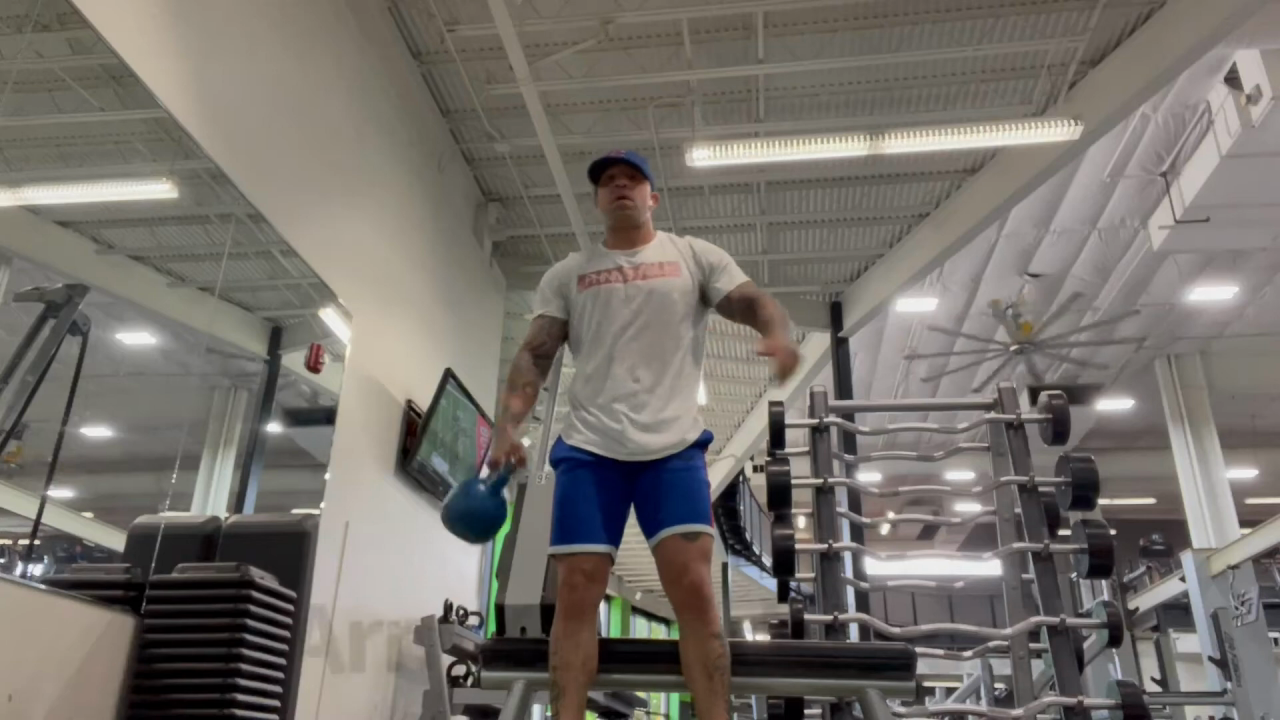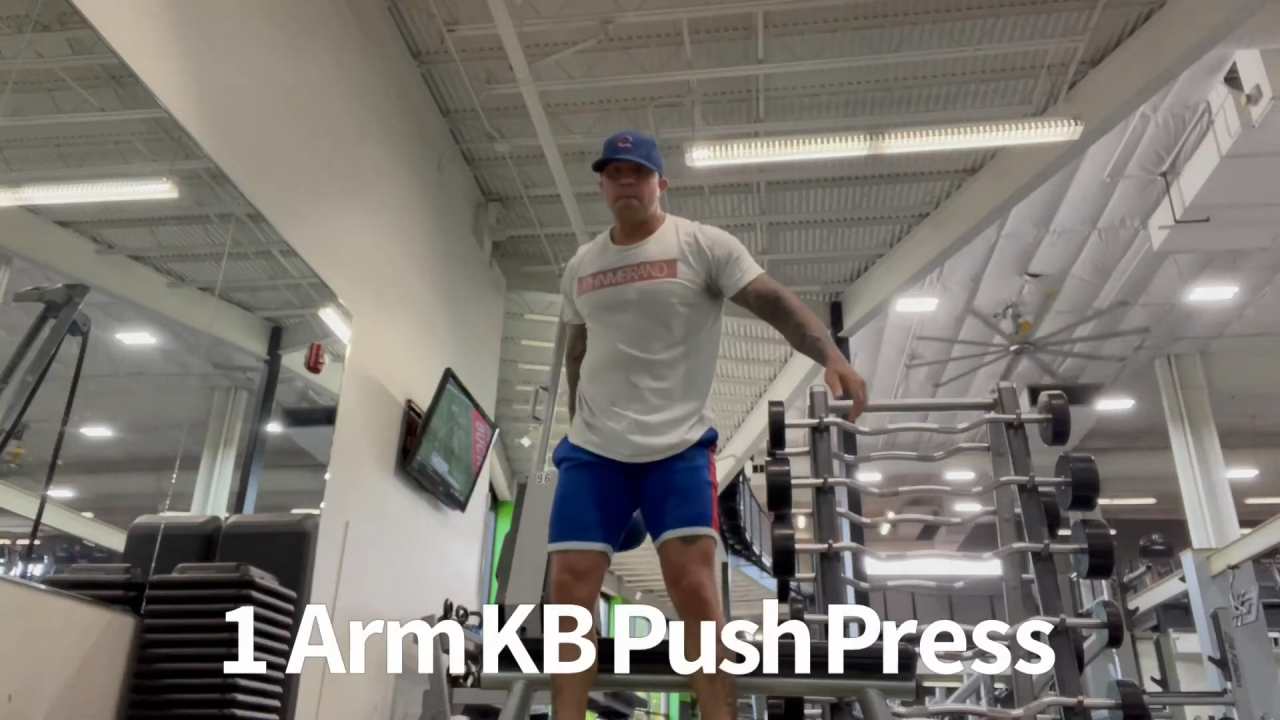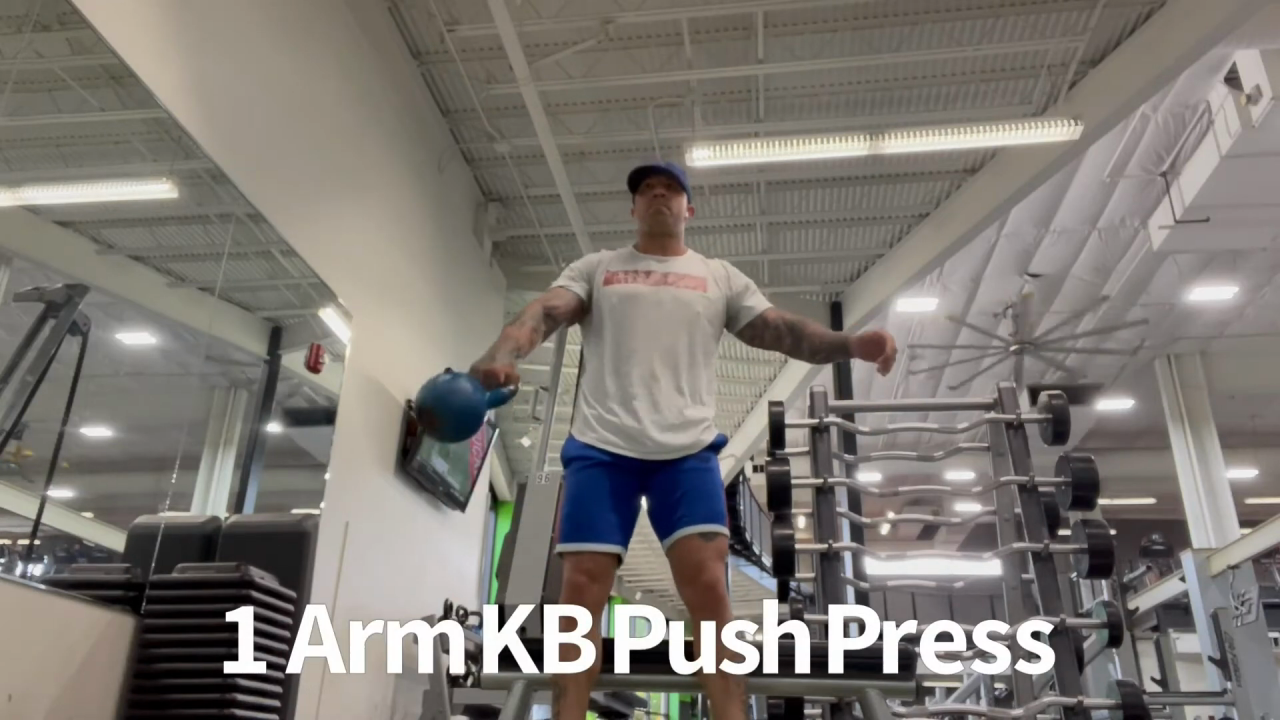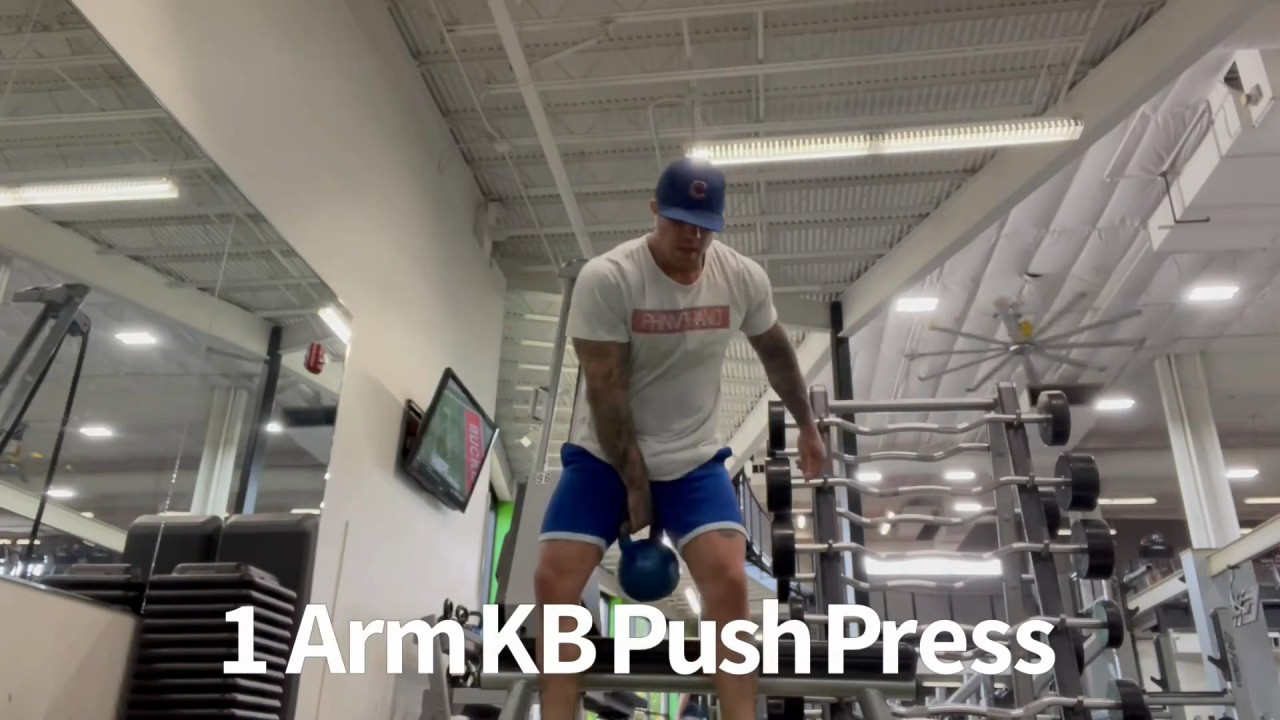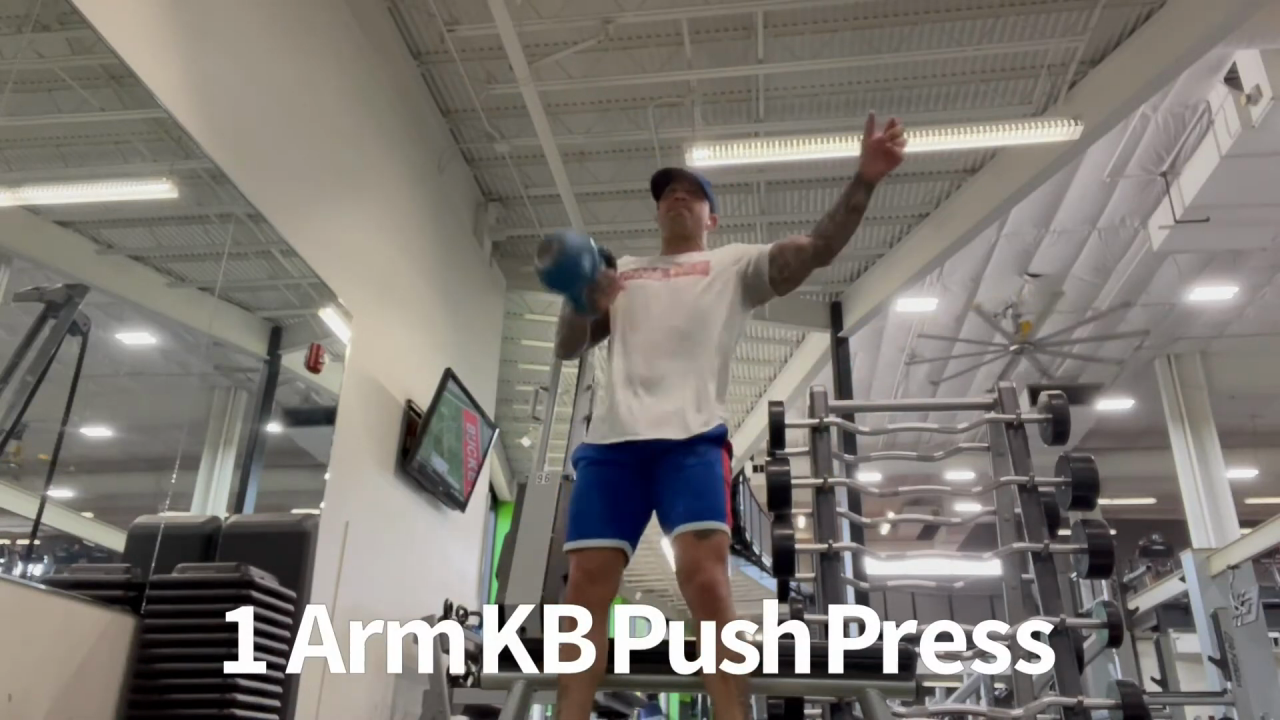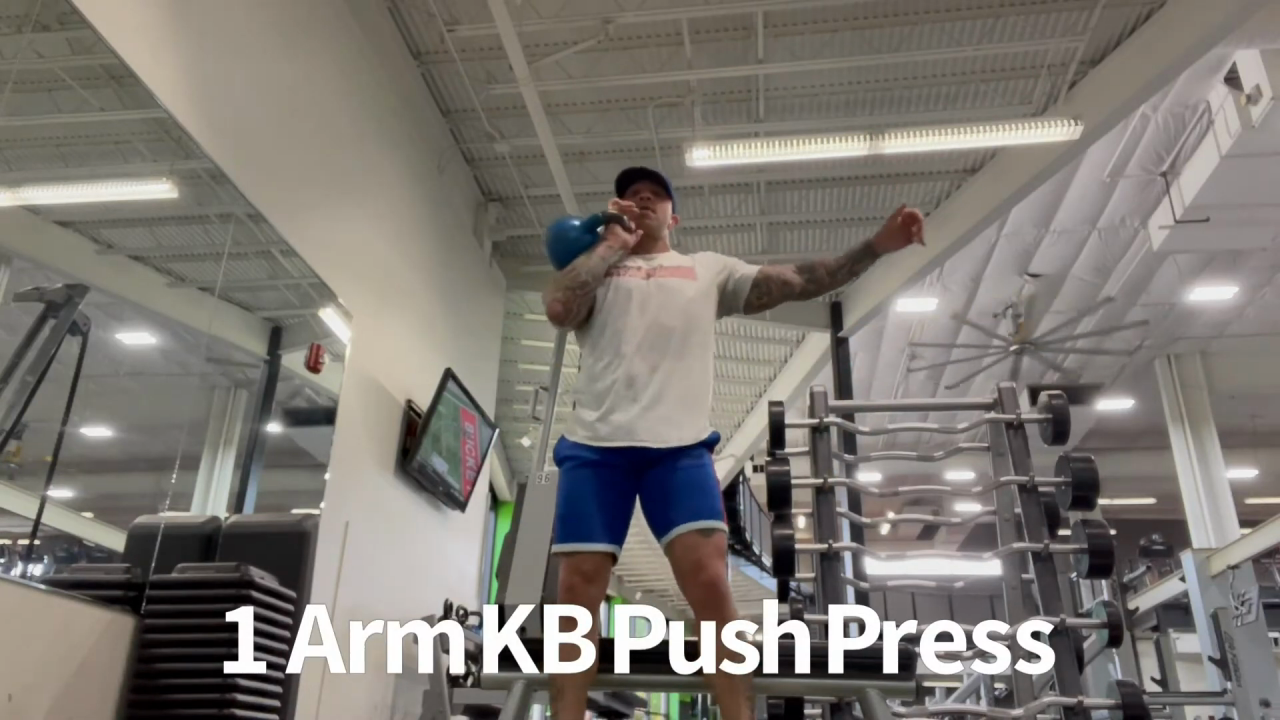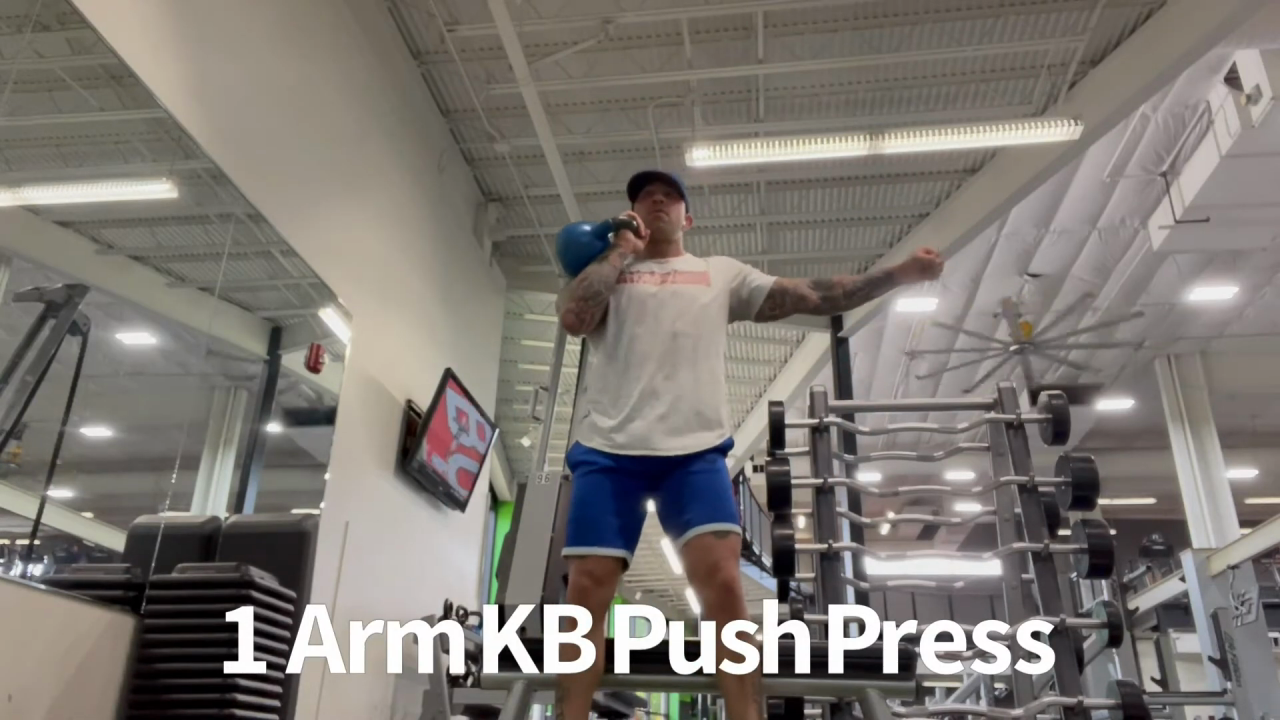
dt=0.7s
person 1, frame 1
left shoulder: (695, 256)
right shoulder: (567, 273)
left elbow: (758, 304)
right elbow: (535, 353)
left wrist: (776, 333)
right wrist: (507, 427)
left hip: (674, 447)
right hip: (588, 449)
left knee: (694, 587)
right knee: (576, 591)
person 1, frame 2
left shoulder: (704, 245)
right shoulder: (580, 268)
left elbow: (775, 302)
left wrist: (830, 354)
left hip: (679, 447)
right hip: (592, 451)
left knee: (694, 589)
right knee: (570, 590)
person 1, frame 3
left shoulder: (721, 278)
right shoulder: (595, 269)
left elbow: (783, 332)
right elbow: (544, 313)
left wrist: (852, 343)
right wrist: (502, 352)
left hip: (687, 450)
right hip: (601, 446)
left knee: (707, 587)
right knee: (581, 589)
person 1, frame 4
left shoulder: (745, 277)
right shoulder: (606, 279)
left elbow: (776, 350)
right elbow: (607, 393)
left wrist: (807, 427)
right wrist: (635, 487)
left hip: (695, 461)
right hip: (605, 457)
left knee: (728, 583)
right knee: (555, 584)
person 1, frame 5
left shoulder: (738, 264)
right shoulder: (622, 271)
left elbow: (814, 249)
right elbow: (567, 348)
left wrist: (866, 178)
right wrist: (583, 299)
left hip: (692, 439)
right hip: (612, 443)
left knee: (705, 583)
right knee: (587, 589)
person 1, frame 6
left shoulder: (708, 269)
right shoulder: (594, 269)
left elbow: (797, 281)
right elbow: (558, 309)
left wrist: (877, 245)
right wrist: (609, 245)
left hip: (678, 444)
right hip: (594, 445)
left knee: (710, 586)
right knee: (577, 591)
person 1, frame 7
left shoulder: (720, 273)
right shoulder: (606, 271)
left elbow: (811, 296)
right elbow: (571, 318)
left wrist: (900, 273)
right wrist: (621, 250)
left hip: (694, 450)
right hip: (608, 450)
left knee: (724, 587)
right knee: (586, 593)
